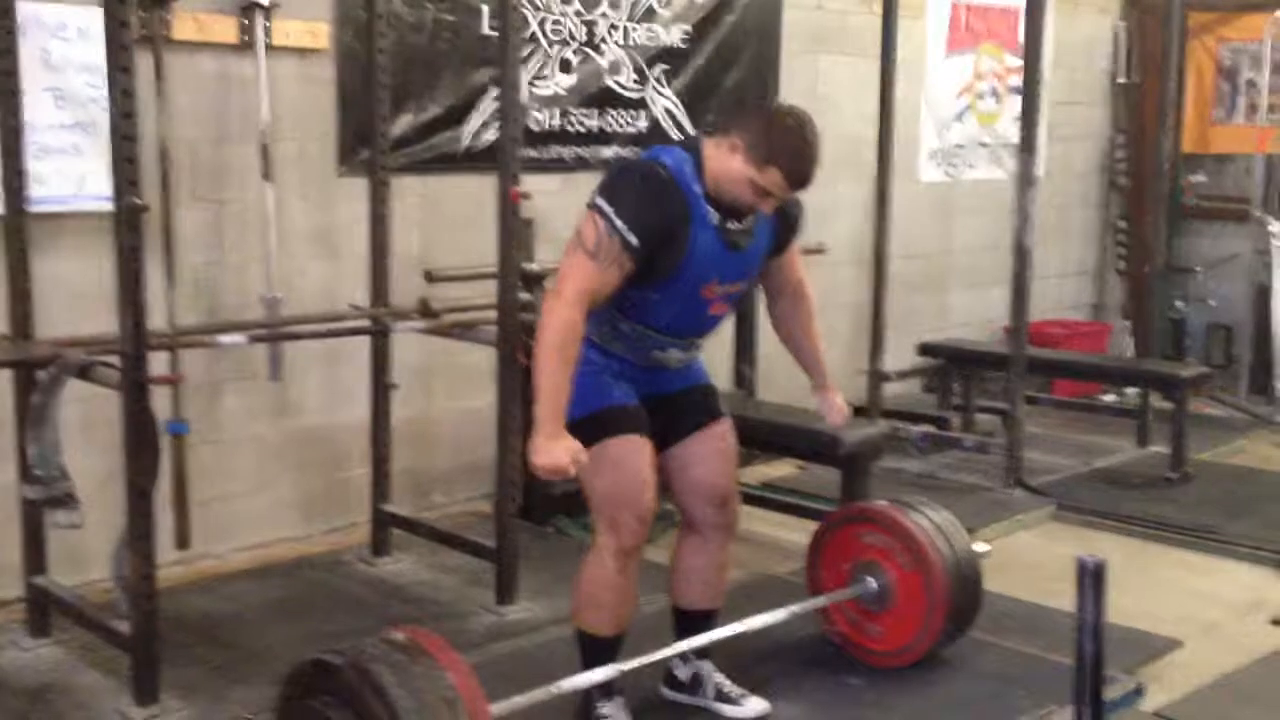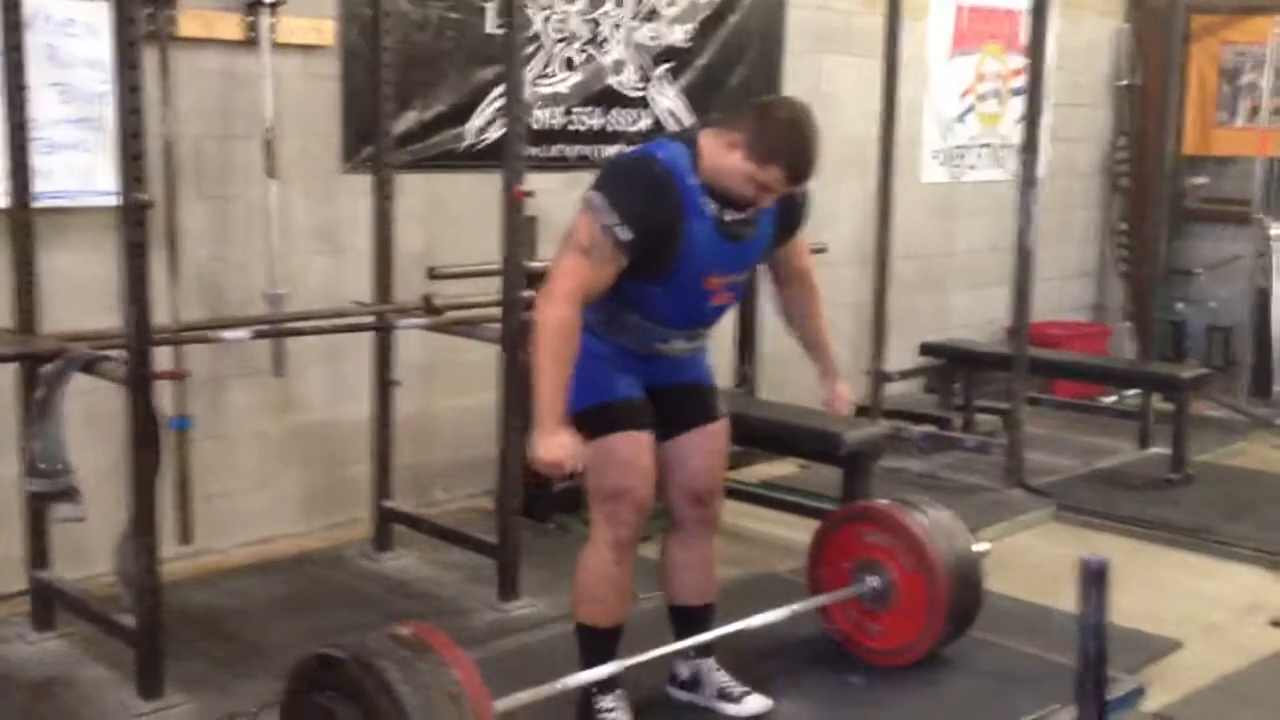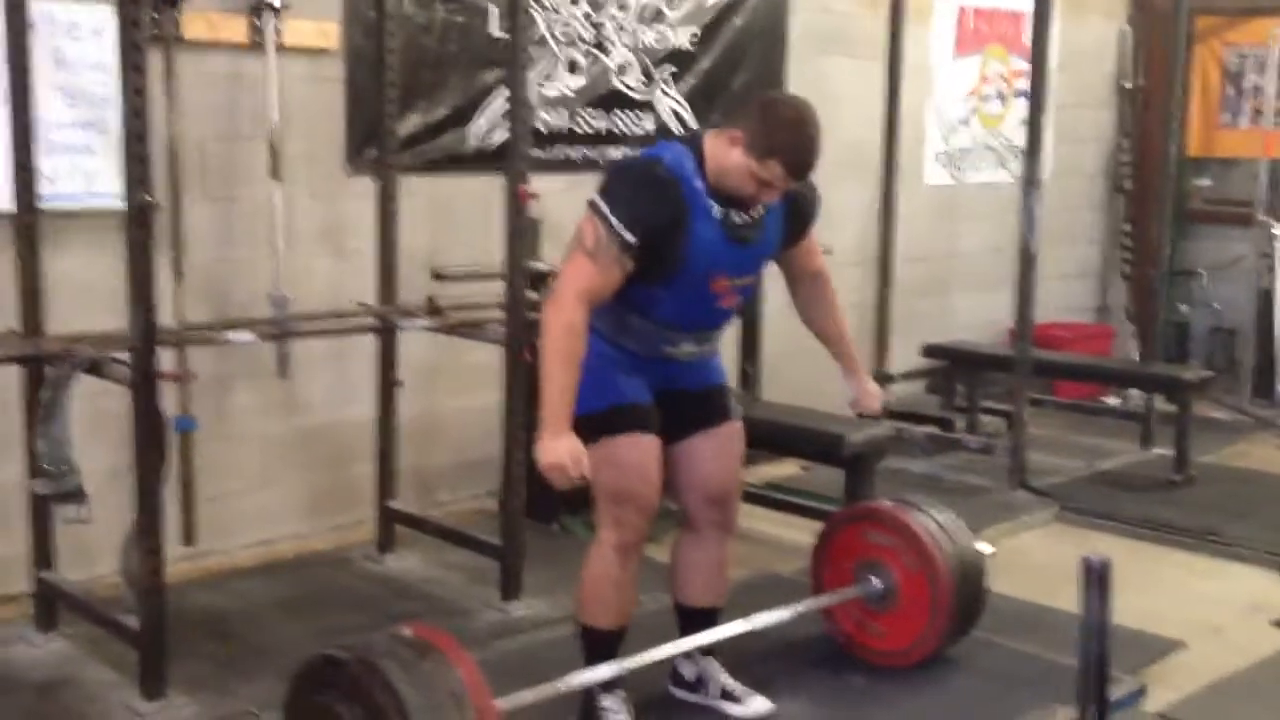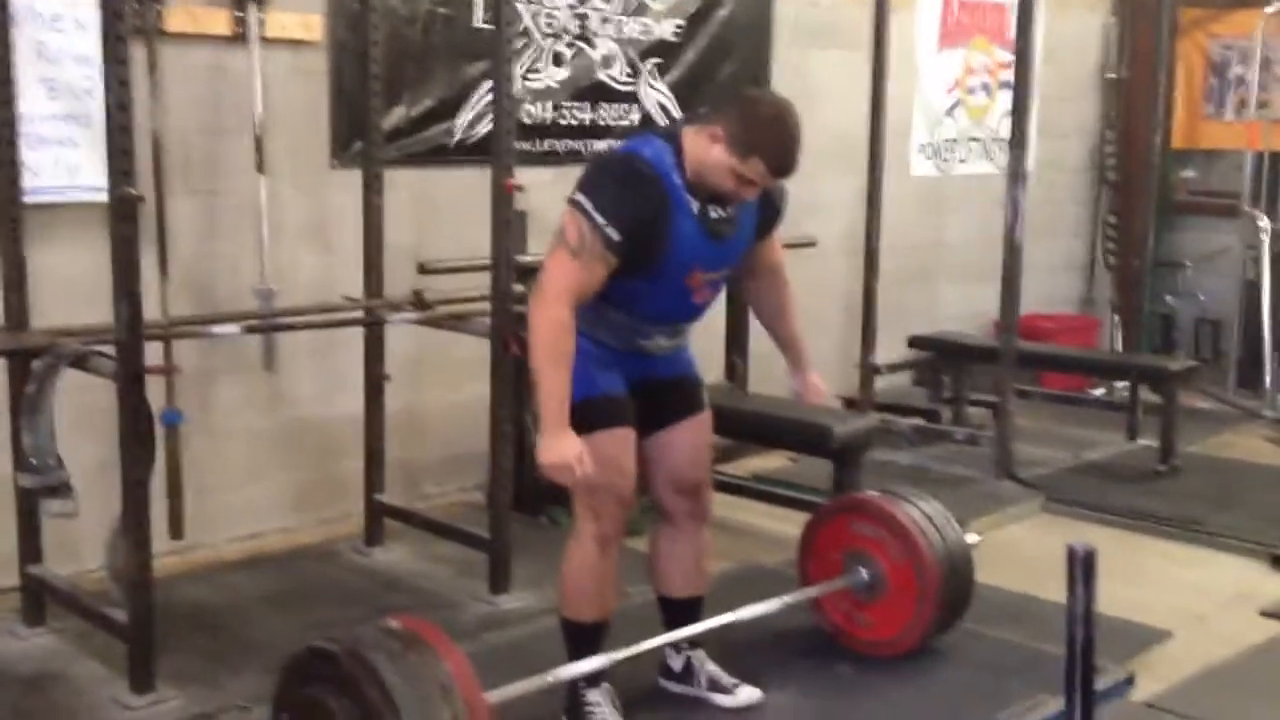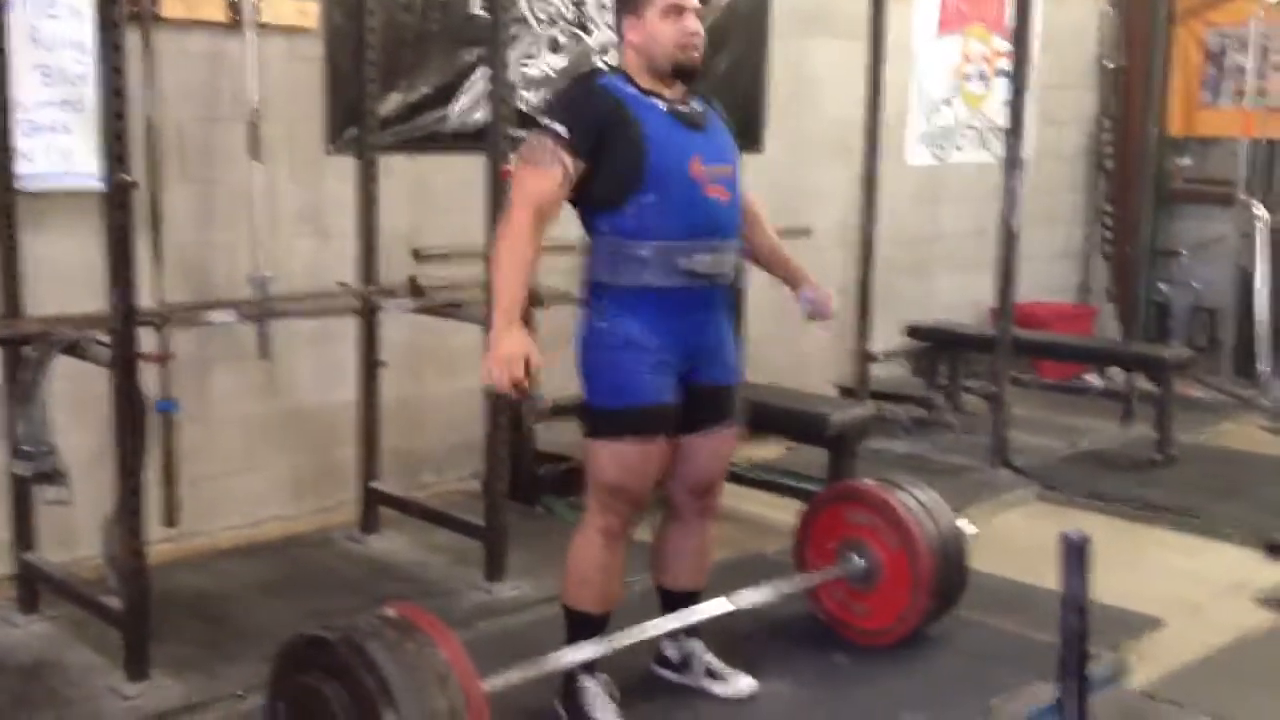
dt=0.7s
person 1, frame 1
left shoulder: (775, 208)
right shoulder: (650, 190)
left elbow: (788, 294)
right elbow: (566, 301)
left wrist: (823, 386)
right wrist: (549, 429)
left hip: (673, 367)
right hip: (599, 365)
left knee: (715, 514)
right knee: (627, 529)
left ankle: (689, 668)
person 1, frame 2
left shoulder: (779, 195)
right shoulder: (646, 183)
left elbow: (795, 280)
right elbow: (561, 298)
left wrist: (829, 372)
right wrist: (550, 423)
left hip: (679, 357)
right hip: (605, 356)
left knee: (698, 512)
right knee: (622, 521)
left ankle: (694, 665)
person 1, frame 3
left shoulder: (786, 197)
right shoulder: (651, 186)
left elbow: (810, 280)
right elbow: (568, 301)
left wrist: (854, 372)
right wrist: (555, 428)
left hip: (690, 361)
right hip: (614, 360)
left knee: (714, 513)
right knee: (627, 525)
left ankle: (695, 667)
person 1, frame 4
left shoulder: (756, 194)
right shoulder: (630, 182)
left elbow: (764, 275)
right elbow: (553, 299)
left wrist: (800, 366)
right wrist: (554, 428)
left hip: (661, 352)
right hip: (590, 353)
left knee: (688, 501)
right knee: (605, 515)
left ankle: (683, 657)
person 1, frame 5
left shoulder: (710, 114)
right shoulder: (595, 106)
left elbow: (742, 215)
right elbow: (527, 212)
left wrist: (801, 281)
right wrist: (508, 325)
left hip: (712, 330)
right hip: (635, 333)
left knee: (697, 499)
right knee: (614, 510)
left ankle: (680, 647)
